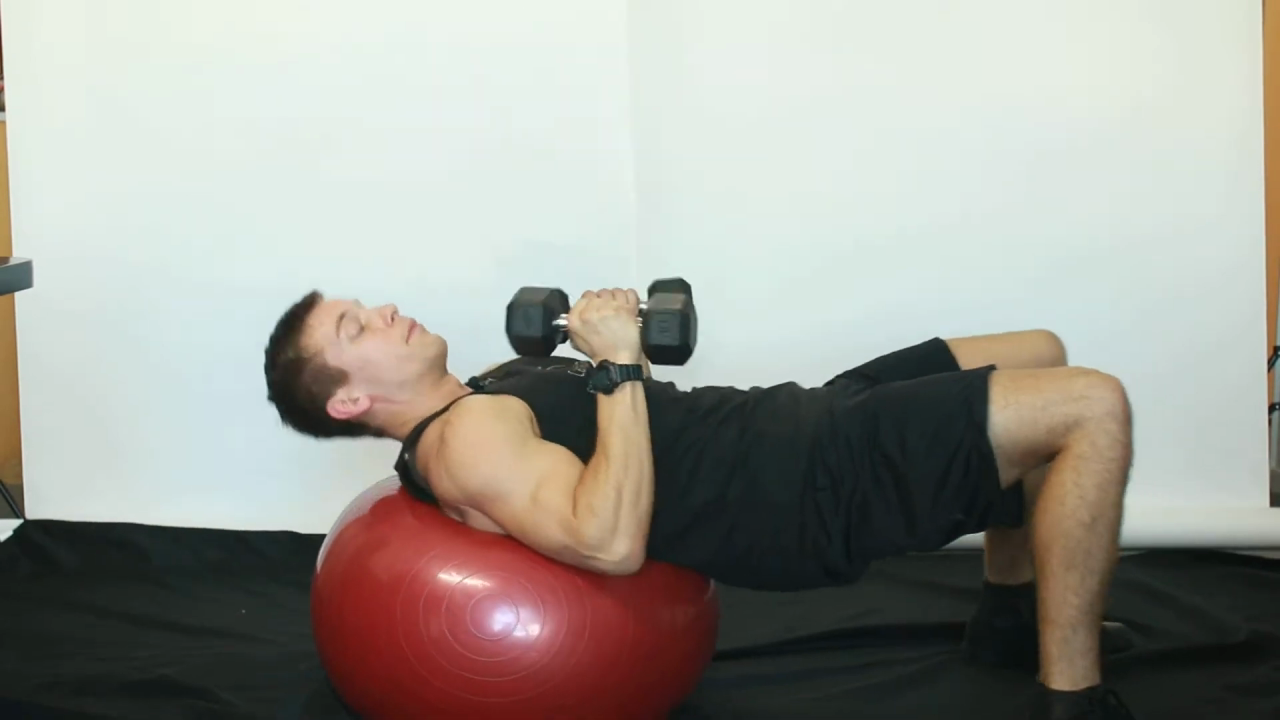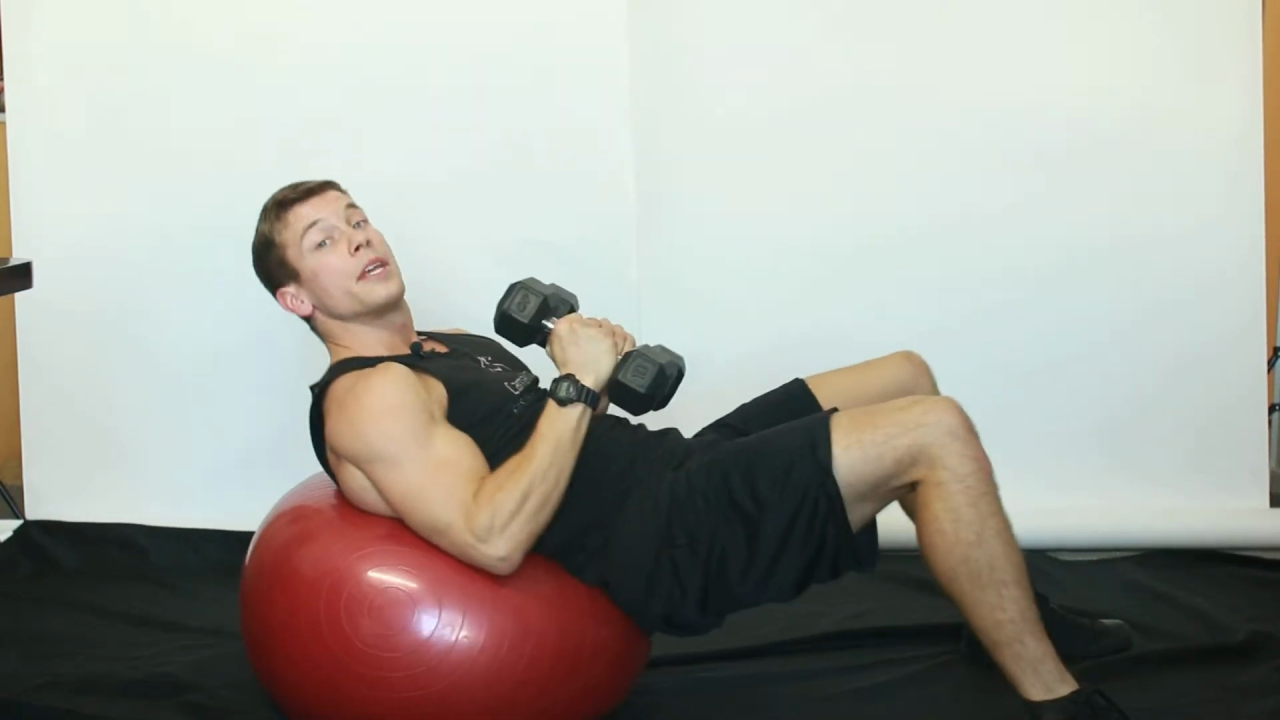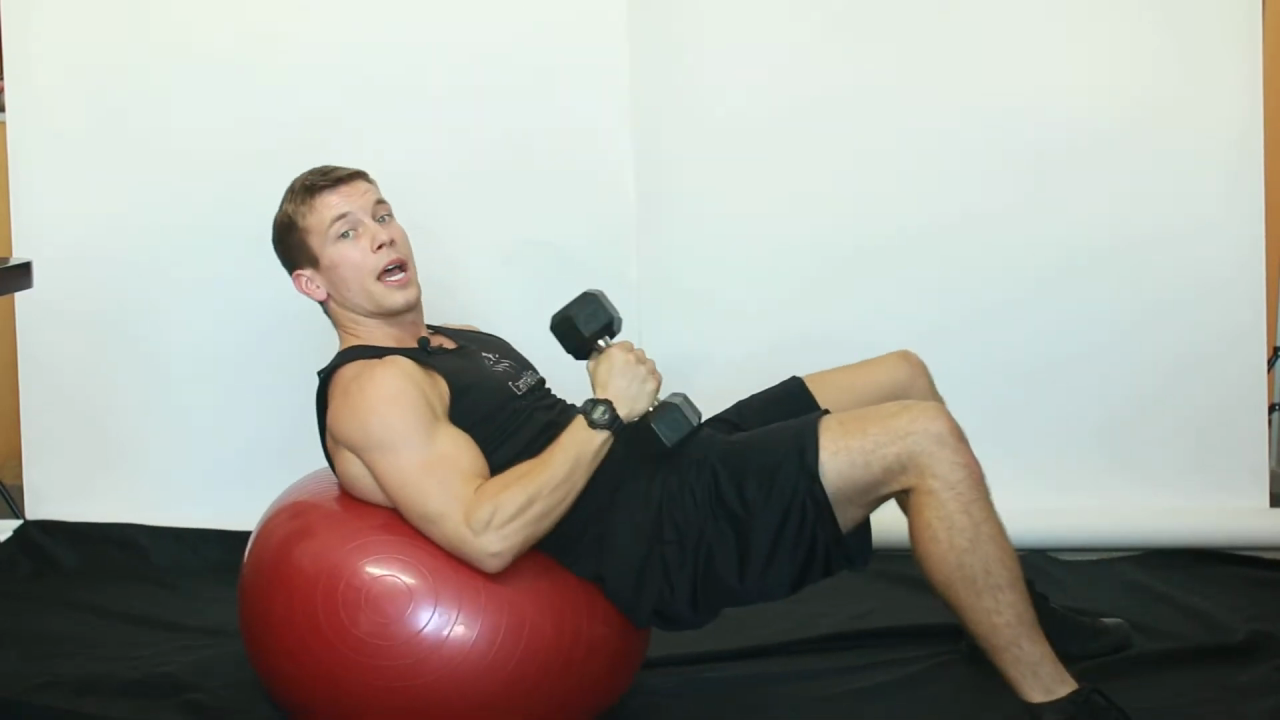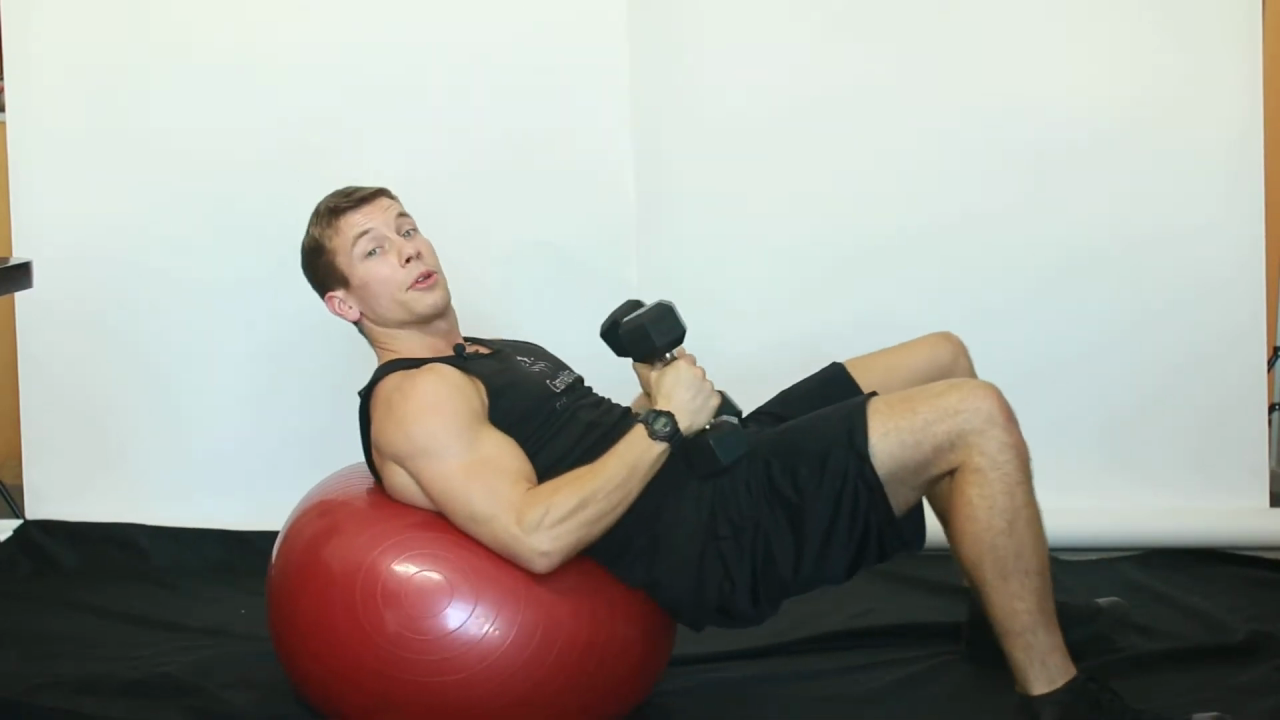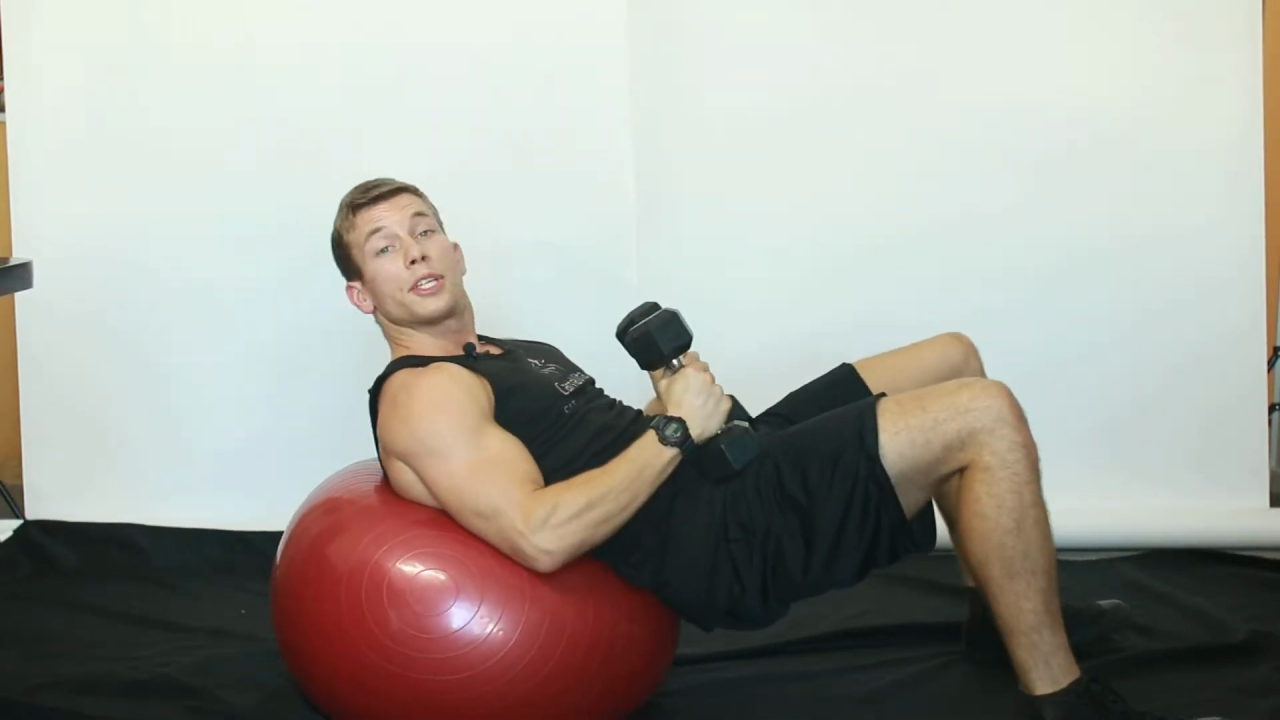
dt=0.5s
person 1, frame 1
left shoulder: (479, 402)
right shoulder: (460, 443)
right elbow: (614, 541)
left wrist: (612, 349)
right wrist: (618, 364)
left hip: (791, 428)
right hip: (802, 492)
left knee: (1036, 356)
right knee: (1091, 407)
left ankle: (1011, 613)
person 1, frame 2
left shoulder: (436, 350)
right shoulder: (369, 400)
right elbow: (494, 539)
left wrist: (596, 370)
right wrist: (576, 386)
left hip: (675, 472)
right hip: (672, 540)
left knee: (903, 377)
right knee: (935, 431)
left ankle: (1012, 613)
person 1, frame 3
left shoulder: (445, 346)
right shoulder: (373, 389)
right elbow: (489, 536)
left wrist: (617, 395)
right wrist: (606, 411)
left hip: (672, 474)
right hip: (661, 535)
left knee: (903, 376)
right knee: (926, 443)
left ankle: (1011, 608)
person 1, frame 4
left shoulder: (483, 355)
right shoulder: (415, 399)
right elbow: (539, 535)
left wrist: (650, 400)
right wrist: (661, 423)
left hip: (716, 472)
right hip: (710, 532)
left knee: (943, 358)
right knee: (976, 417)
left ankle: (1004, 608)
person 1, frame 5
left shoulder: (498, 358)
right shoulder: (424, 397)
right elbow: (543, 536)
left wrist: (670, 402)
right wrist: (673, 431)
left hip: (723, 475)
right hip: (720, 537)
left knee: (953, 358)
right knee: (986, 417)
left ankle: (1002, 608)
